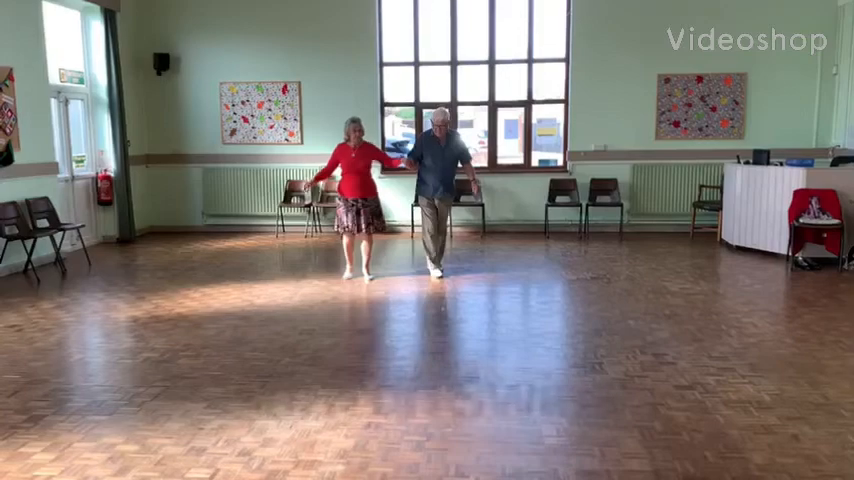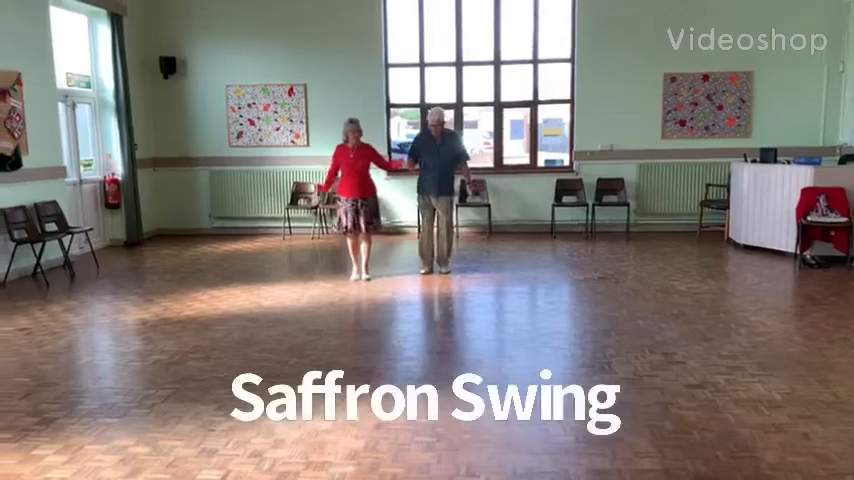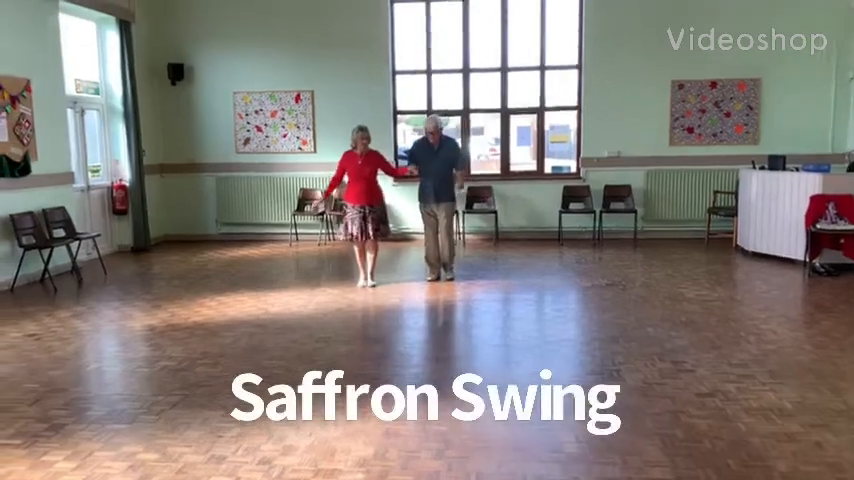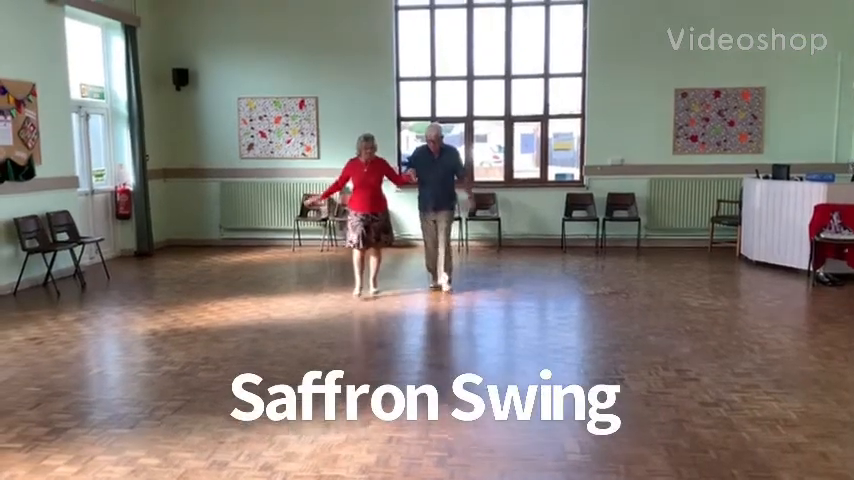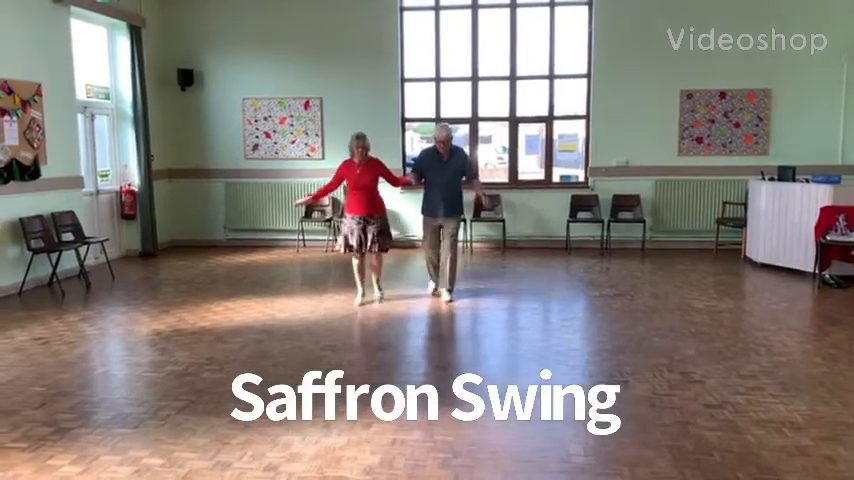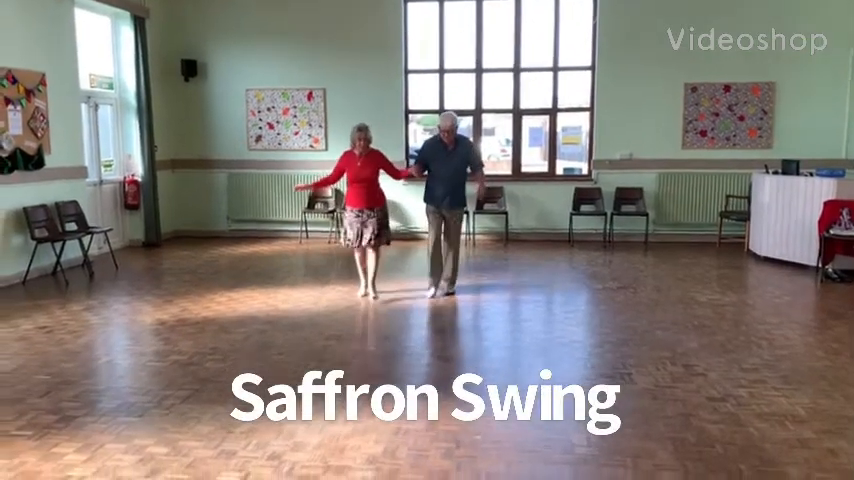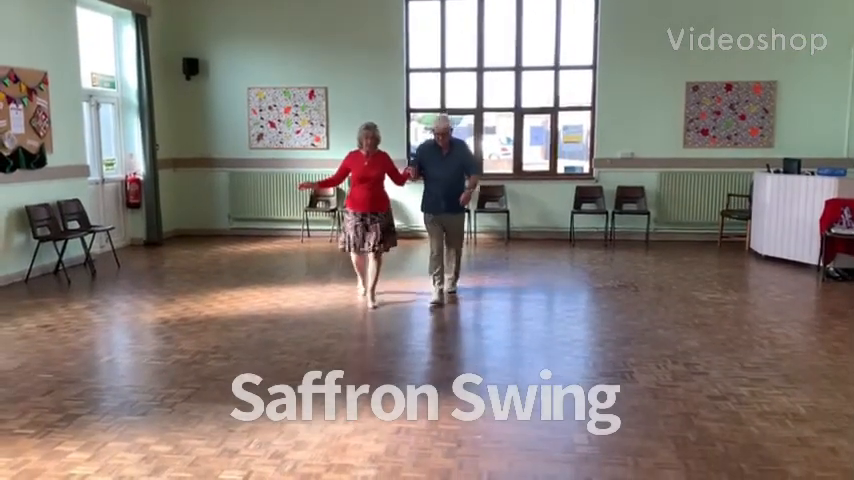
dt=0.5s
person 1, frame 1
left shoulder: (455, 138)
right shoulder: (424, 139)
left elbow: (465, 162)
right elbow: (413, 161)
left wrist: (473, 180)
right wrist: (408, 163)
left hip: (446, 192)
right hip: (426, 191)
left knee: (441, 229)
right knee: (429, 229)
left ankle: (437, 261)
right ankle: (432, 264)
person 1, frame 2
left shoulder: (454, 138)
right shoulder: (420, 138)
left elbow: (462, 163)
right elbow: (412, 160)
left wrist: (468, 181)
right wrist: (411, 164)
left hip: (445, 191)
right hip: (425, 190)
left knee: (445, 228)
right knee: (426, 227)
left ankle: (444, 262)
right ankle: (426, 263)
person 1, frame 3
left shoulder: (451, 144)
right shoulder: (418, 145)
left elbow: (460, 168)
right elbow: (412, 165)
left wrist: (460, 181)
right wrist: (413, 168)
left hip: (446, 197)
right hip: (426, 197)
left knee: (446, 233)
right knee: (430, 235)
left ankle: (448, 268)
right ankle: (433, 270)
person 1, frame 4
left shoulder: (452, 153)
right shoulder: (418, 154)
left elbow: (462, 176)
right elbow: (409, 174)
left wrist: (470, 195)
right wrist: (411, 174)
left hip: (445, 206)
right hip: (425, 206)
left knee: (443, 242)
right knee: (430, 243)
left ankle: (445, 279)
right ankle: (434, 276)
person 1, frame 5
left shoulder: (460, 155)
right shoulder: (425, 155)
left elbow: (472, 178)
right elbow: (417, 177)
left wrist: (481, 193)
right wrist: (413, 178)
left hip: (452, 212)
right hip: (431, 211)
left knee: (449, 251)
right knee: (429, 247)
left ankle: (446, 288)
right ankle: (434, 279)
person 1, frame 6
left shoulder: (466, 145)
right shoulder: (430, 145)
left elbow: (476, 168)
right elbow: (420, 167)
left wrist: (481, 184)
right wrist: (416, 170)
left hip: (456, 203)
right hip: (434, 202)
left knee: (452, 243)
right knee: (434, 241)
left ankle: (449, 283)
right ankle: (434, 282)
person 1, frame 7
left shoulder: (462, 148)
right shoulder: (424, 149)
left elbow: (473, 173)
right elbow: (417, 172)
left wrist: (469, 190)
right wrist: (413, 172)
left hip: (455, 208)
right hip: (431, 208)
left knee: (454, 247)
right knee: (436, 249)
left ankle: (451, 281)
right ankle: (438, 291)
person 2, frame 1
left shoulder: (369, 148)
right shoulder: (340, 149)
left elbow: (388, 161)
right elbow: (328, 169)
left wrist: (401, 161)
right wrist: (314, 180)
left hip: (367, 196)
right hip: (347, 197)
left knee: (367, 233)
right knee: (348, 233)
left ankle: (366, 268)
right ankle: (349, 267)
person 2, frame 2
left shoulder: (367, 149)
right shoulder: (339, 150)
left elbow: (384, 164)
right elbow: (332, 173)
right wrist: (323, 190)
left hip: (366, 196)
right hip: (347, 197)
left knee: (365, 232)
right knee: (351, 233)
left ankle: (365, 268)
right ankle: (355, 268)
person 2, frame 3
left shoulder: (375, 155)
right shoulder: (347, 156)
left elbow: (392, 171)
right elbow: (337, 178)
left wrist: (407, 170)
right wrist: (325, 195)
left hip: (373, 202)
right hip: (353, 203)
left knee: (372, 239)
right knee: (357, 240)
left ankle: (370, 275)
right ankle: (362, 274)
person 2, frame 4
left shoulder: (381, 163)
right shoulder: (352, 164)
left elbow: (397, 180)
right elbow: (339, 183)
left wrist: (408, 177)
right wrist: (321, 197)
left hip: (378, 211)
right hip: (358, 212)
left knee: (376, 247)
right knee: (358, 248)
left ankle: (373, 281)
right ankle: (358, 284)
person 2, frame 5
left shoulder: (375, 163)
right shoulder: (346, 165)
left elbow: (394, 180)
right elbow: (331, 185)
left wrist: (407, 179)
right wrist: (311, 198)
left hip: (375, 214)
right hip: (353, 215)
left knee: (376, 252)
right knee: (357, 253)
left ankle: (377, 284)
right ankle: (360, 291)
person 2, frame 6
left shoulder: (377, 156)
right shoulder: (346, 157)
left elbow: (396, 174)
right elbow: (332, 178)
left wrist: (410, 171)
right wrist: (311, 186)
left hip: (375, 207)
right hip: (353, 208)
left knee: (373, 245)
right knee: (358, 246)
left ankle: (372, 284)
right ankle: (363, 283)
person 2, frame 7
left shoulder: (383, 157)
right shoulder: (352, 157)
left elbow: (398, 180)
right elbow: (336, 179)
left wrist: (408, 172)
right wrist: (315, 185)
left hip: (378, 211)
right hip: (355, 211)
left knee: (375, 251)
right knee: (355, 250)
left ankle: (371, 292)
right ankle: (361, 281)
